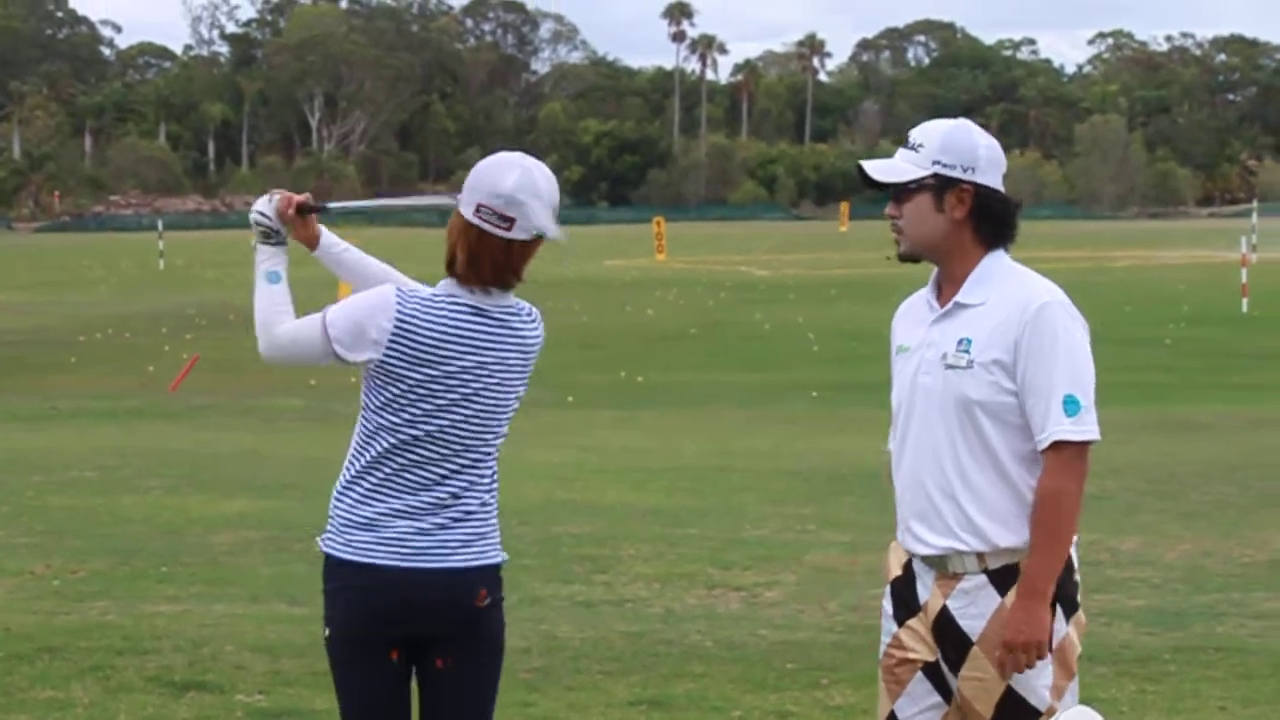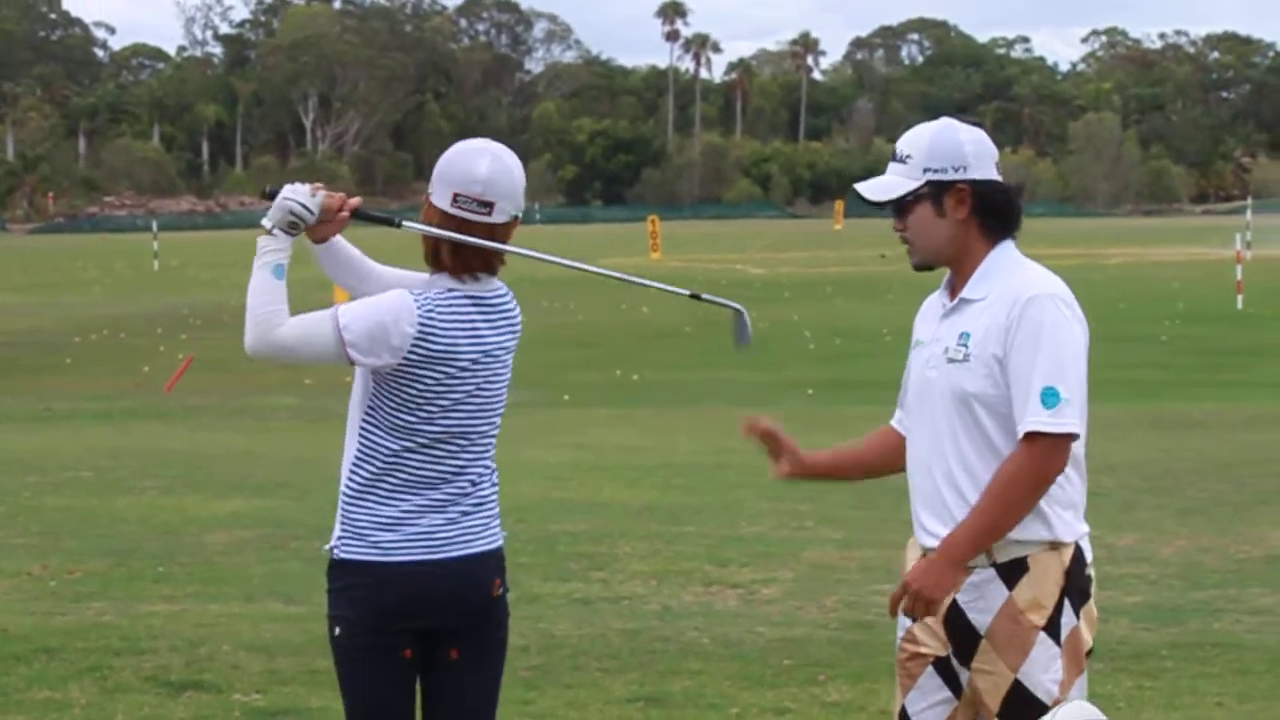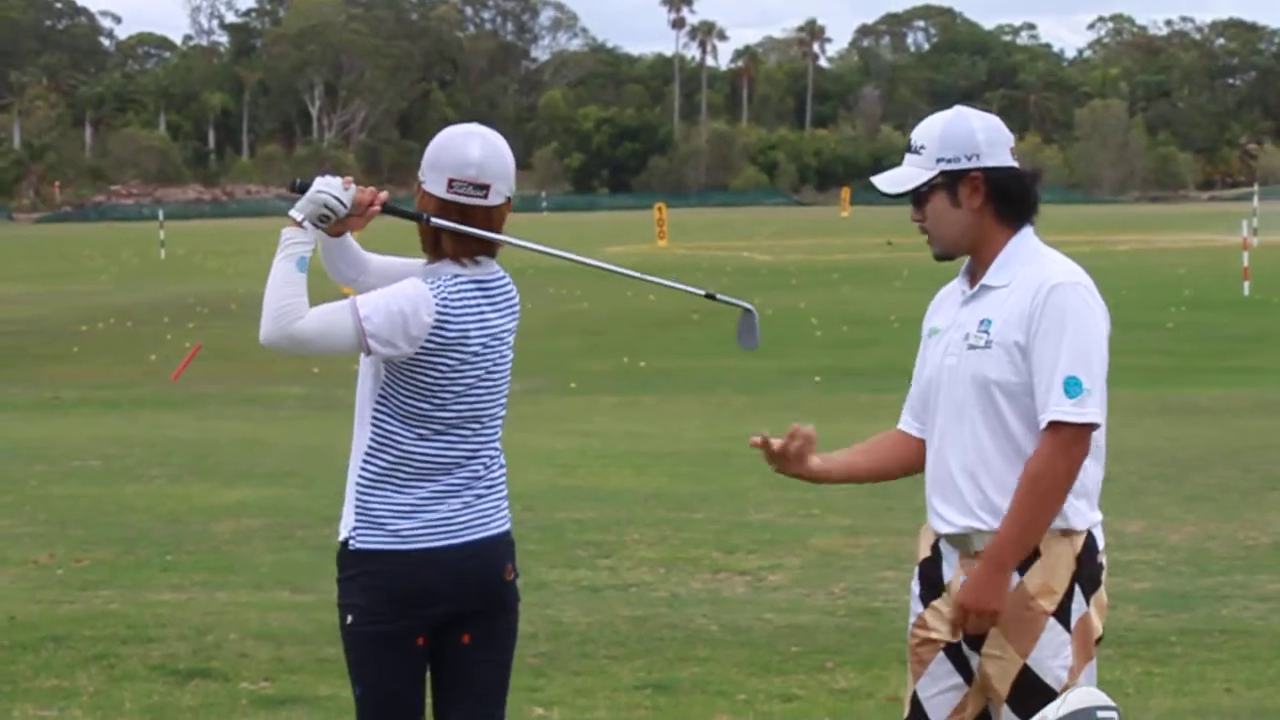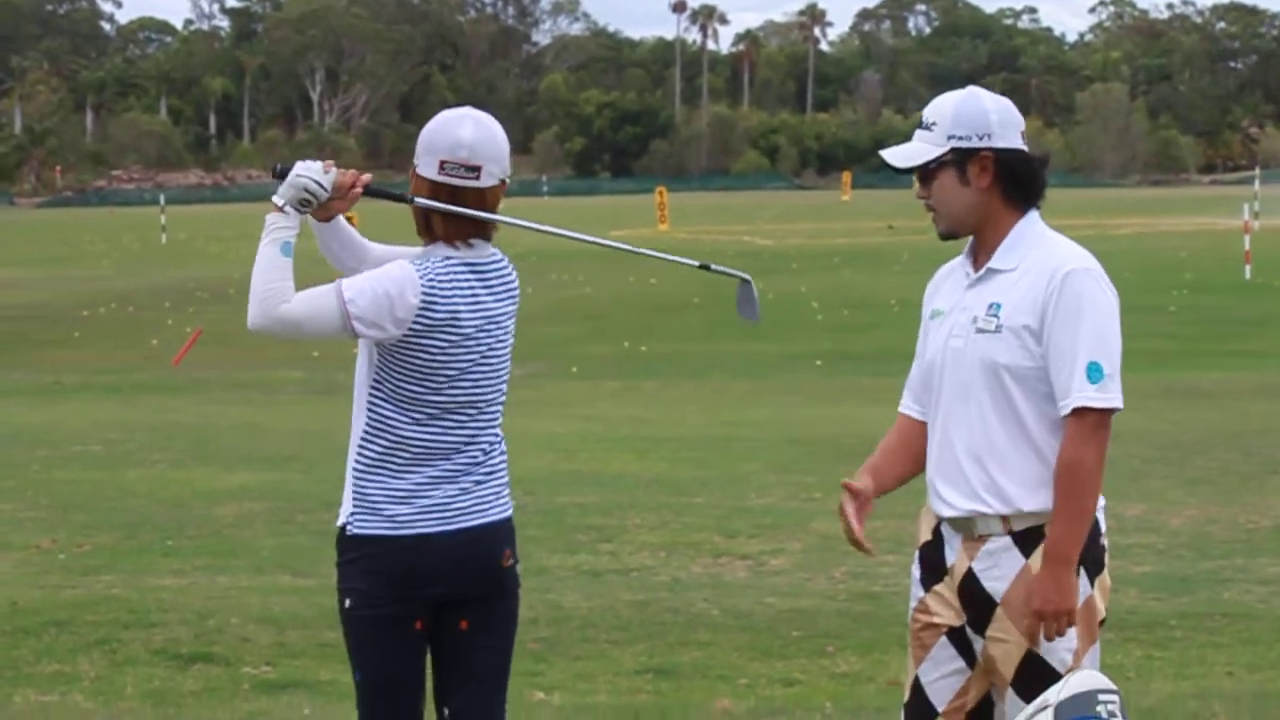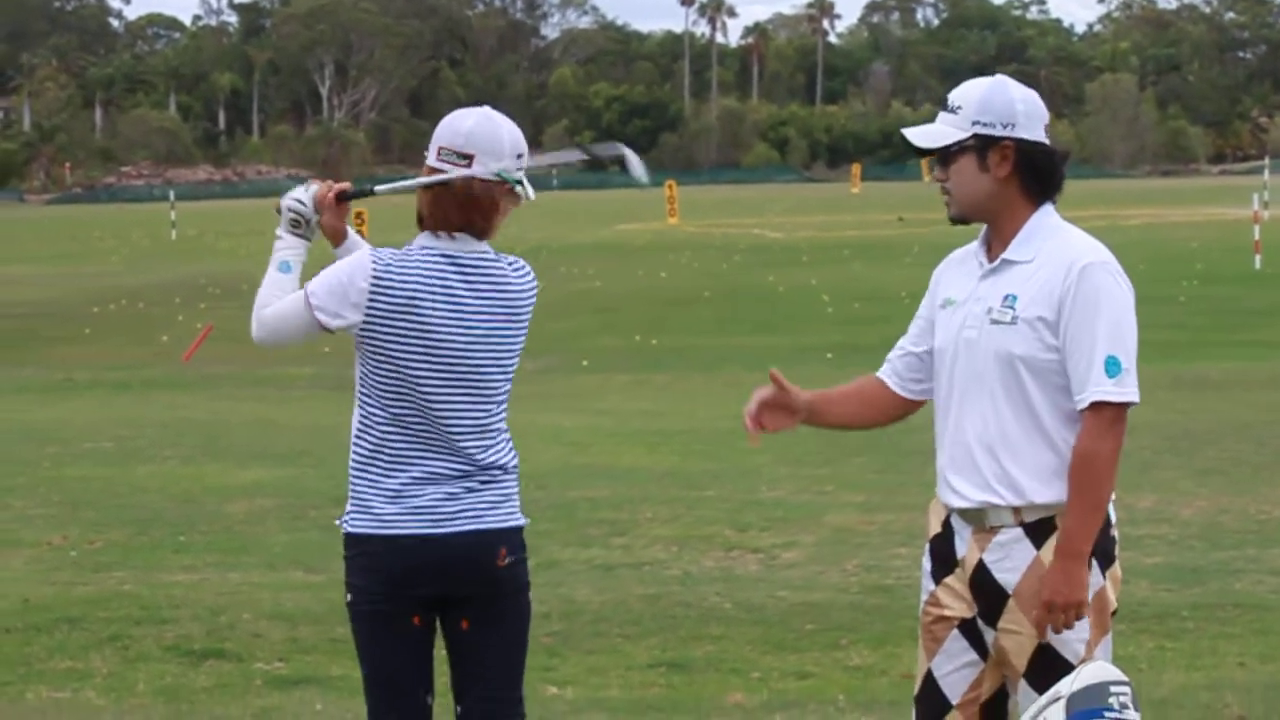
dt=0.3s
person 1, frame 1
left shoulder: (1035, 310)
right shoulder: (911, 315)
left elbow: (1065, 462)
left wrist: (1033, 599)
left hip: (1008, 589)
right hip: (917, 585)
person 1, frame 2
left shoulder: (1034, 302)
right shoulder: (933, 312)
left elbow: (1045, 451)
left wrist: (948, 558)
right wrist: (807, 461)
left hip: (1022, 579)
right hip: (940, 574)
person 1, frame 3
left shoulder: (1056, 291)
right shoulder: (947, 302)
left elbow: (1068, 440)
left wrist: (997, 566)
right wrist: (819, 465)
left hip: (1036, 568)
right hip: (948, 566)
person 1, frame 4
left shoulder: (1066, 277)
right shoulder: (945, 284)
left elbow: (1088, 428)
left wrist: (1058, 567)
right wrist: (868, 484)
left hip: (1037, 551)
right hip: (946, 549)
person 1, frame 5
left shoulder: (1080, 268)
right shoulder: (954, 272)
left elbow: (1103, 421)
right elbow: (898, 388)
left wrist: (1068, 558)
right wrist: (806, 406)
left hip: (1045, 545)
right hip: (956, 541)
person 2, frame 1
left shoulder: (391, 314)
right shoulder: (526, 331)
left elbow: (276, 343)
left wrist: (270, 246)
right wrist: (318, 240)
left hip: (363, 575)
right hip: (465, 582)
person 2, frame 2
left shoulder: (406, 318)
right shoulder: (500, 307)
left elbow: (264, 339)
right elbow: (372, 282)
left wrist: (279, 231)
right wrist: (325, 235)
left hip: (376, 576)
right hip: (475, 573)
person 2, frame 3
left shoulder: (421, 305)
right shoulder: (496, 288)
left elbow: (281, 331)
right elbow: (362, 274)
left wrist: (305, 223)
right wrist: (334, 231)
left hip: (389, 564)
right hip: (484, 557)
person 2, frame 4
left shoulder: (410, 288)
right shoulder: (498, 275)
left elbow: (269, 314)
right elbow: (379, 269)
left wrist: (286, 211)
right wrist: (327, 216)
left hip: (386, 550)
right hip: (483, 544)
person 2, frame 5
left shoulder: (372, 278)
right shoulder: (519, 283)
left elbow: (265, 327)
left wrist: (294, 236)
right wrist: (345, 237)
left hip: (386, 543)
right hip: (489, 543)
